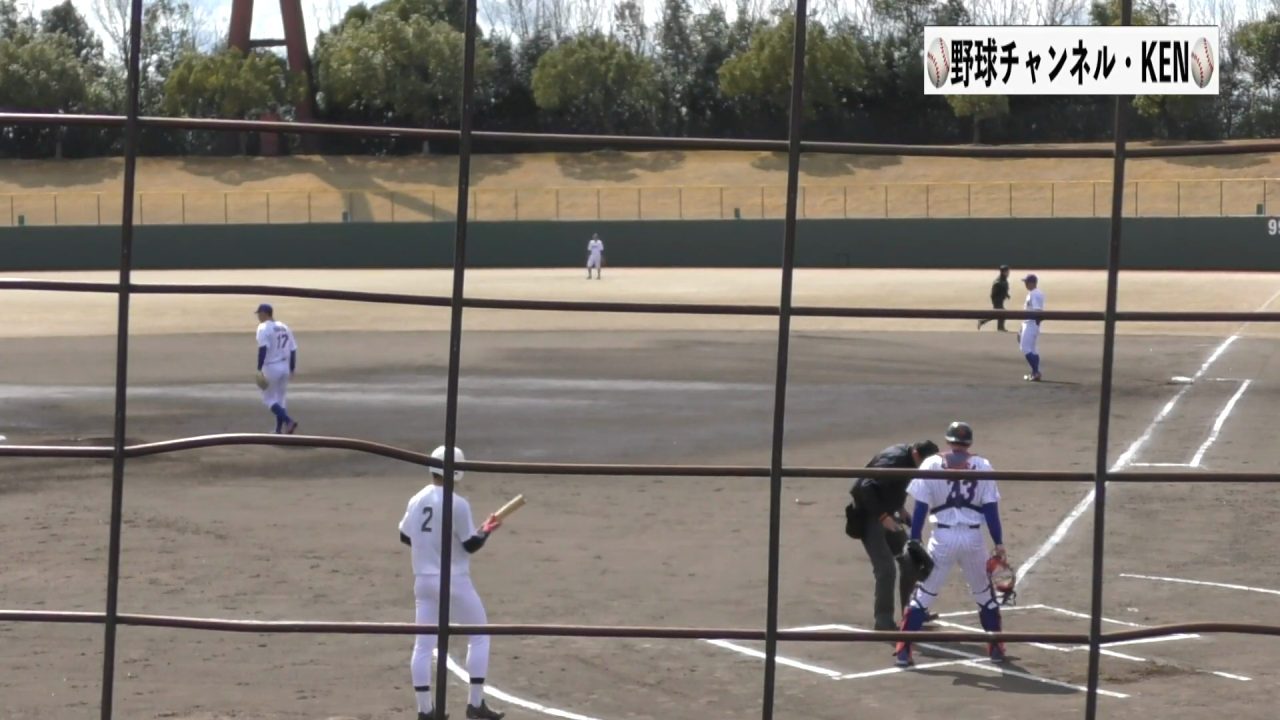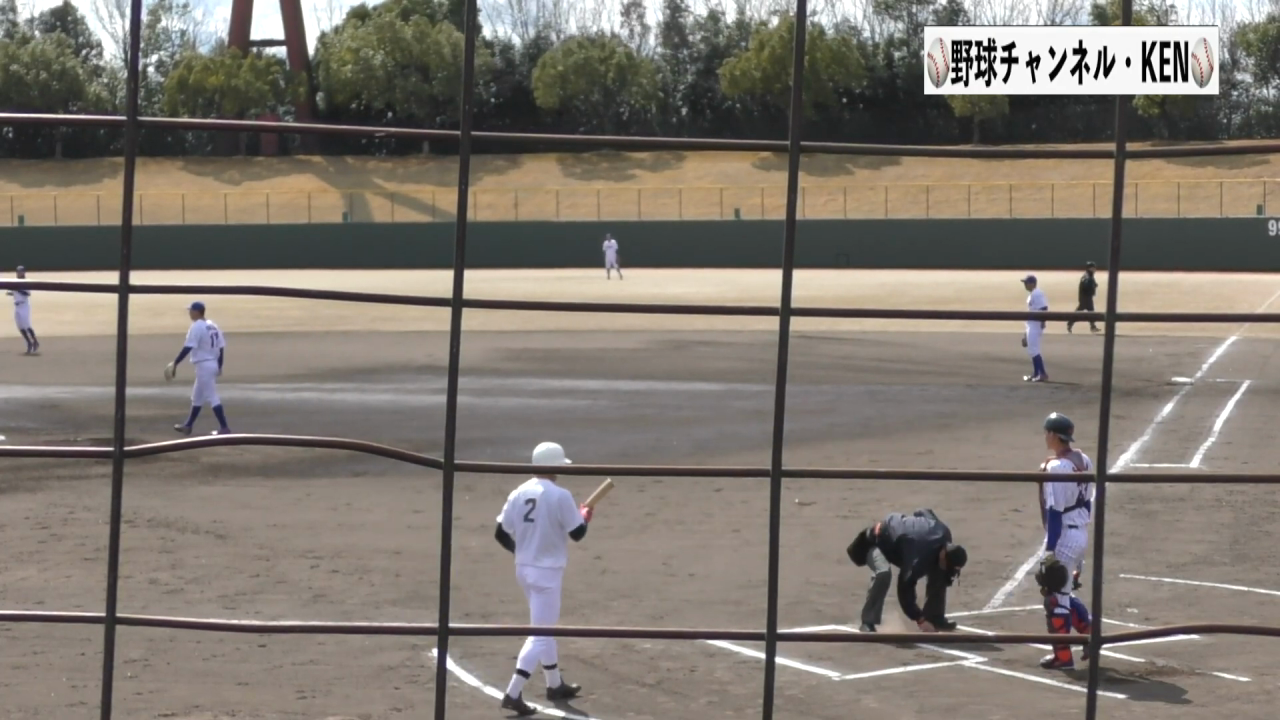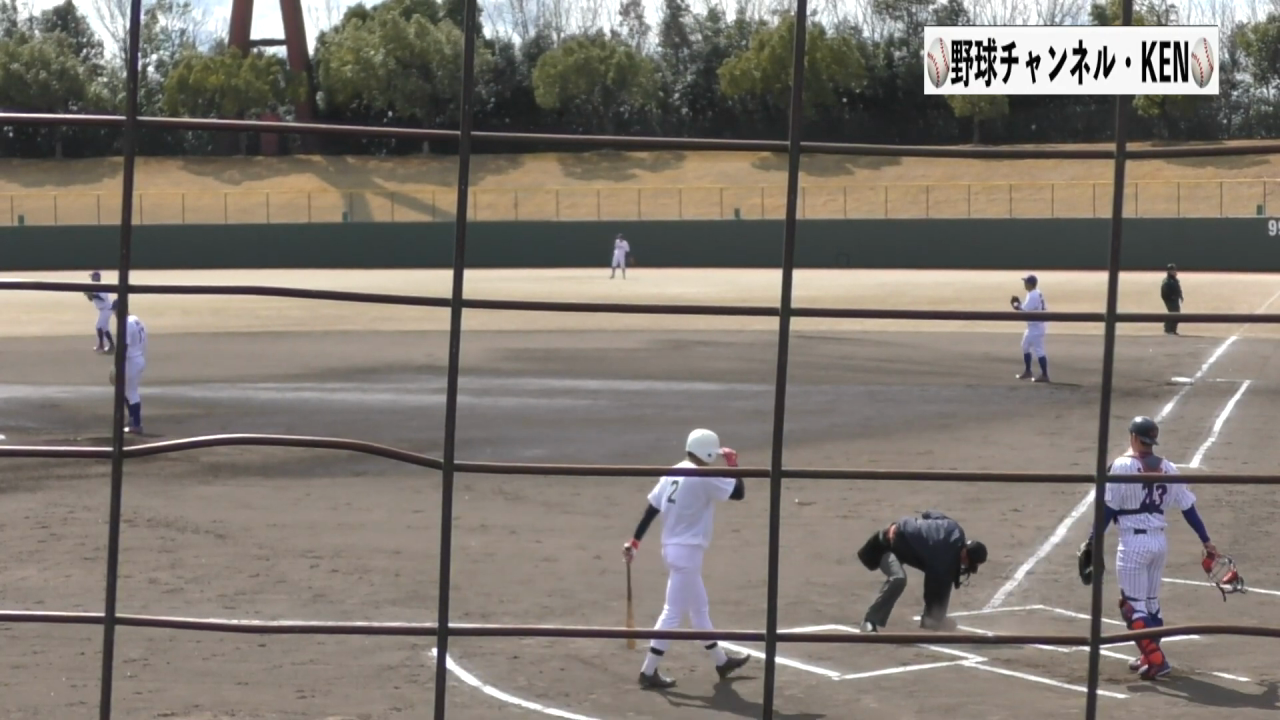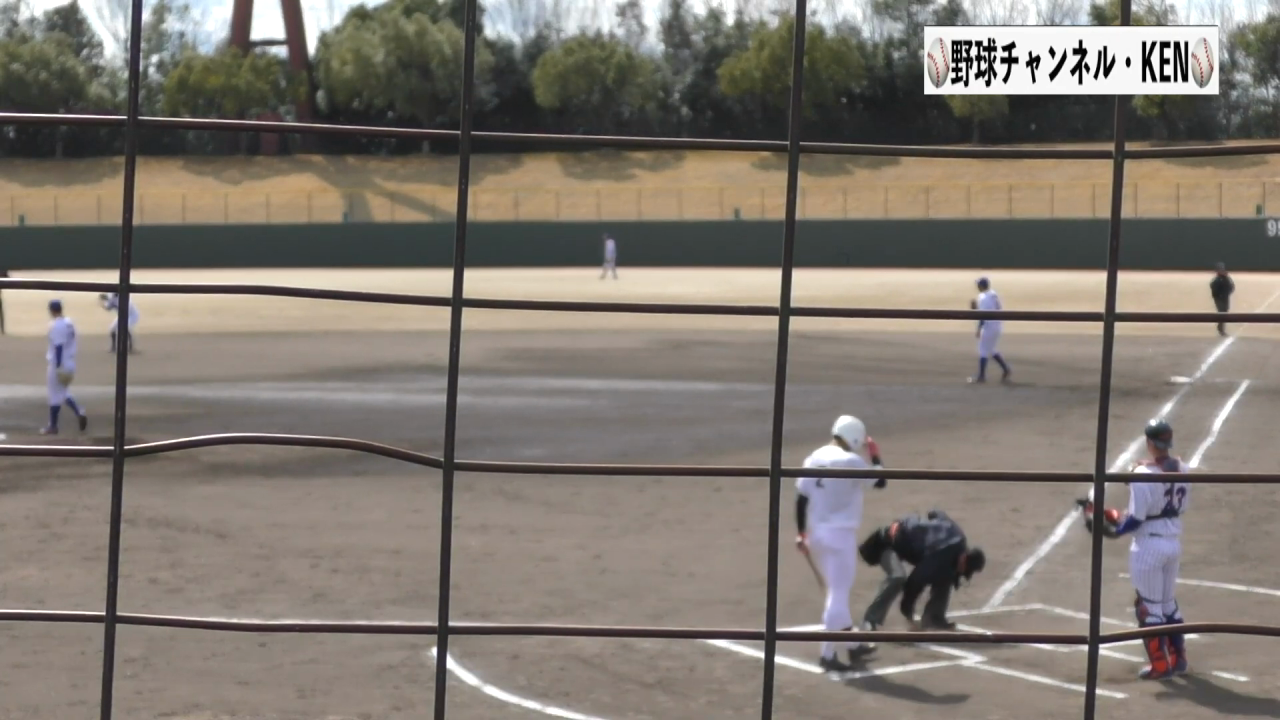
dt=1s
person 1, frame 1
left shoulder: (416, 500)
right shoulder: (458, 503)
left elbow: (406, 538)
right elbow: (471, 545)
right wrist: (487, 530)
left hip: (424, 580)
right hip: (454, 581)
left knee: (424, 644)
right knee: (480, 636)
person 1, frame 2
left shoulder: (518, 493)
right shoulder: (560, 495)
left elbow: (501, 534)
right elbow: (578, 534)
right wrist: (585, 516)
left hip: (523, 569)
right hip: (547, 572)
left knee: (543, 629)
right knee: (540, 636)
left ankle: (555, 685)
right ankle: (513, 694)
person 1, frame 3
left shoulder: (671, 474)
right shoulder: (703, 478)
left elbow: (651, 510)
right elbow: (739, 493)
left wrist: (634, 542)
right wrist: (733, 465)
left hip: (672, 548)
right hip: (687, 551)
left knee: (699, 607)
right knee: (673, 613)
left ankle: (720, 661)
right ankle: (649, 672)
person 1, frame 4
left shoulder: (813, 458)
right shoulder: (851, 460)
left elbow: (801, 498)
right elbow: (880, 482)
left wrist: (801, 533)
right wrist: (874, 454)
left hip: (817, 533)
right hip: (840, 534)
left knee: (837, 591)
right knee: (838, 594)
left ankle: (851, 646)
right ankle: (828, 655)
person 2, frame 1
left shoulder: (932, 463)
right shoulder: (982, 465)
left elbow: (920, 505)
right elbow: (990, 507)
left wrist: (914, 541)
right wrist: (998, 543)
left hip: (943, 538)
right hip: (974, 537)
left knee: (923, 595)
right knee: (984, 593)
left ankle: (904, 650)
right ankle: (996, 647)
person 2, frame 2
left shoulder: (1056, 466)
right shoulder: (1083, 459)
left elbow: (1055, 511)
right elbow: (1087, 501)
left wrist: (1050, 549)
left hip: (1062, 537)
right hip: (1079, 533)
left knee: (1055, 596)
right knee: (1061, 592)
left ankle: (1062, 656)
right ankle: (1090, 636)
person 2, frame 3
left shoulder: (1123, 465)
right shoulder: (1168, 469)
left elbow: (1109, 508)
right elbow: (1188, 507)
left wrist: (1093, 539)
right wrist: (1206, 541)
left hip: (1133, 542)
right hip: (1159, 540)
left knee: (1132, 604)
right knee: (1150, 601)
left ankle: (1156, 660)
right ankle: (1149, 658)
person 2, frame 4
left shoulder: (1144, 474)
right shoulder: (1182, 469)
left elbow: (1137, 518)
right elbow: (1178, 508)
left wrist: (1115, 531)
left hip: (1149, 545)
right hip: (1173, 543)
left knee: (1149, 606)
right knee: (1168, 601)
left ankle: (1160, 666)
right ankle: (1178, 659)
